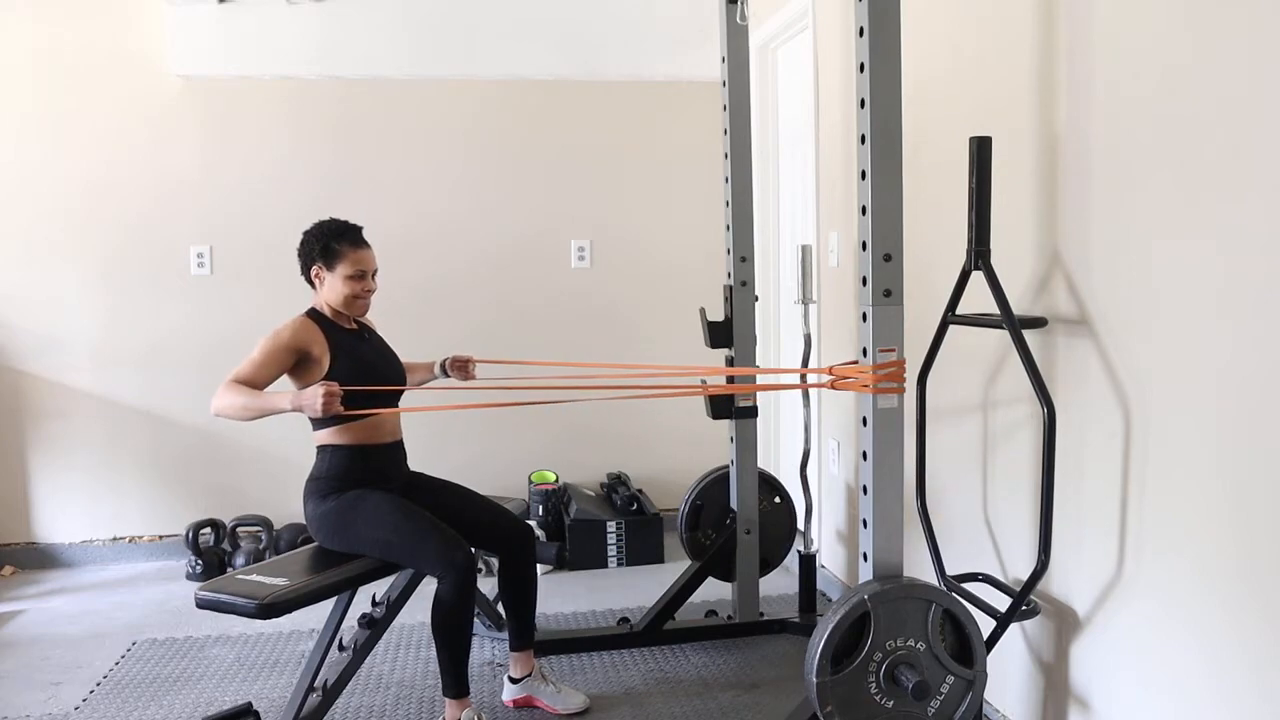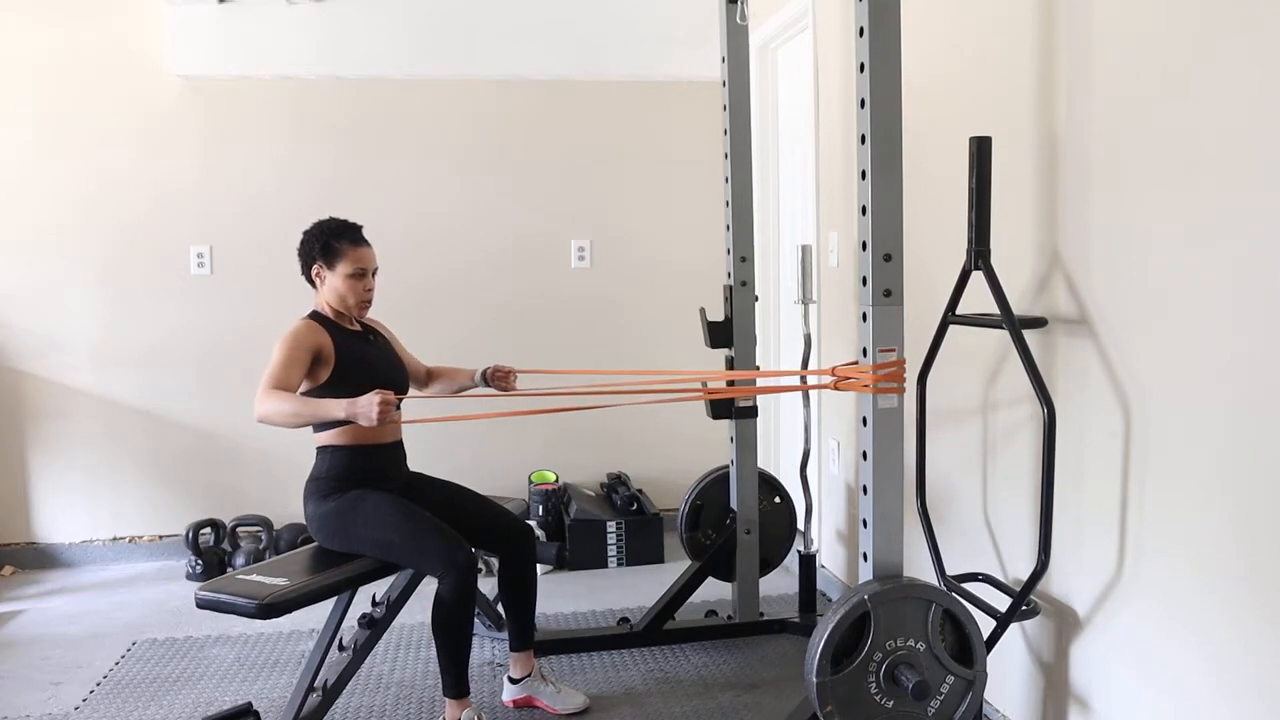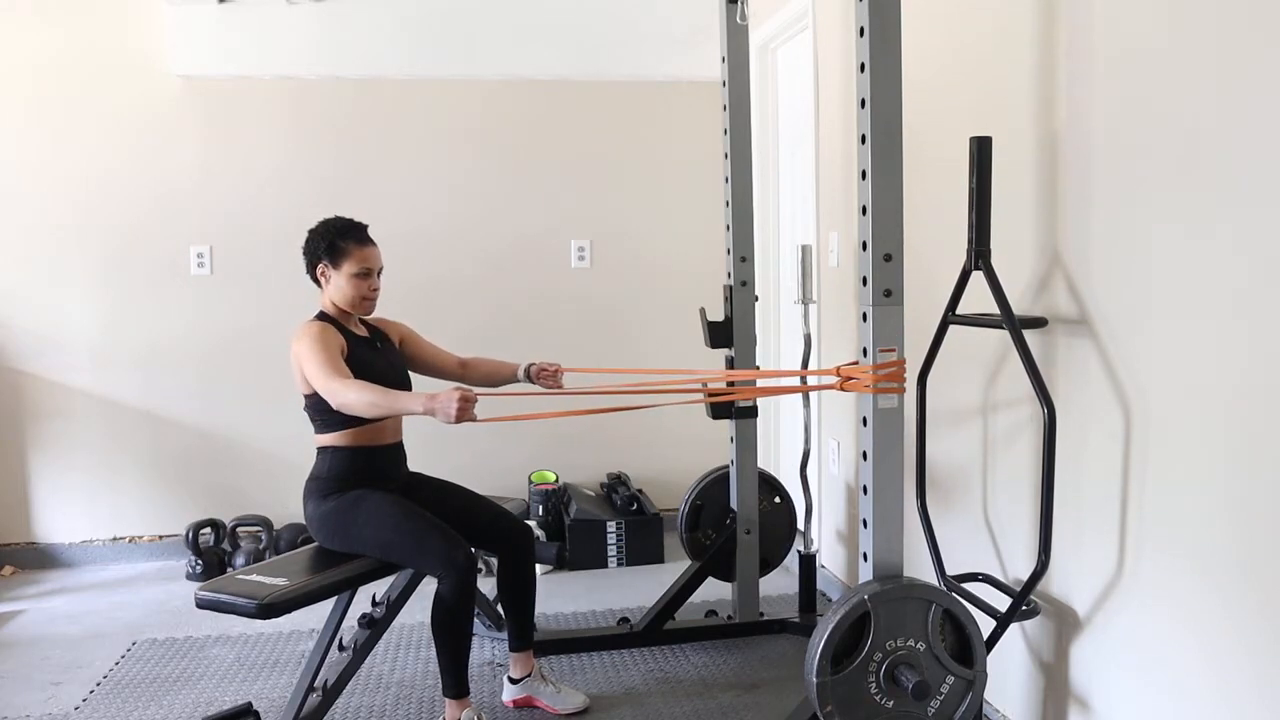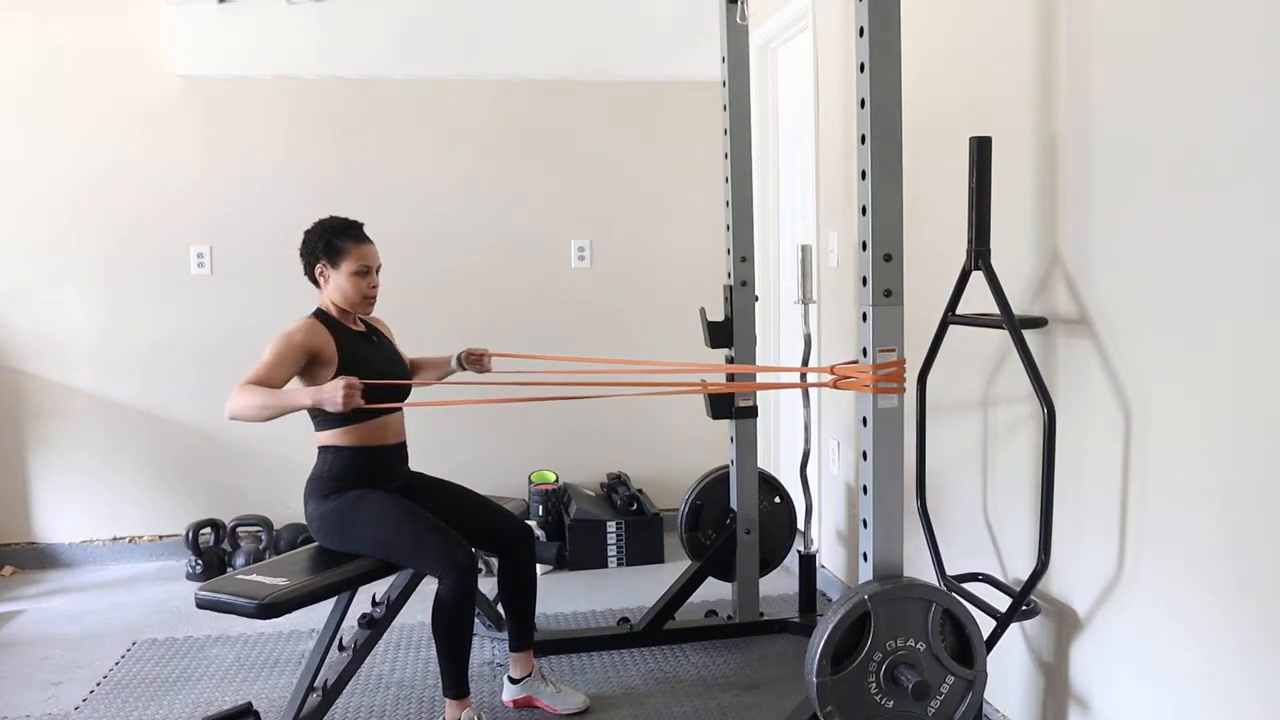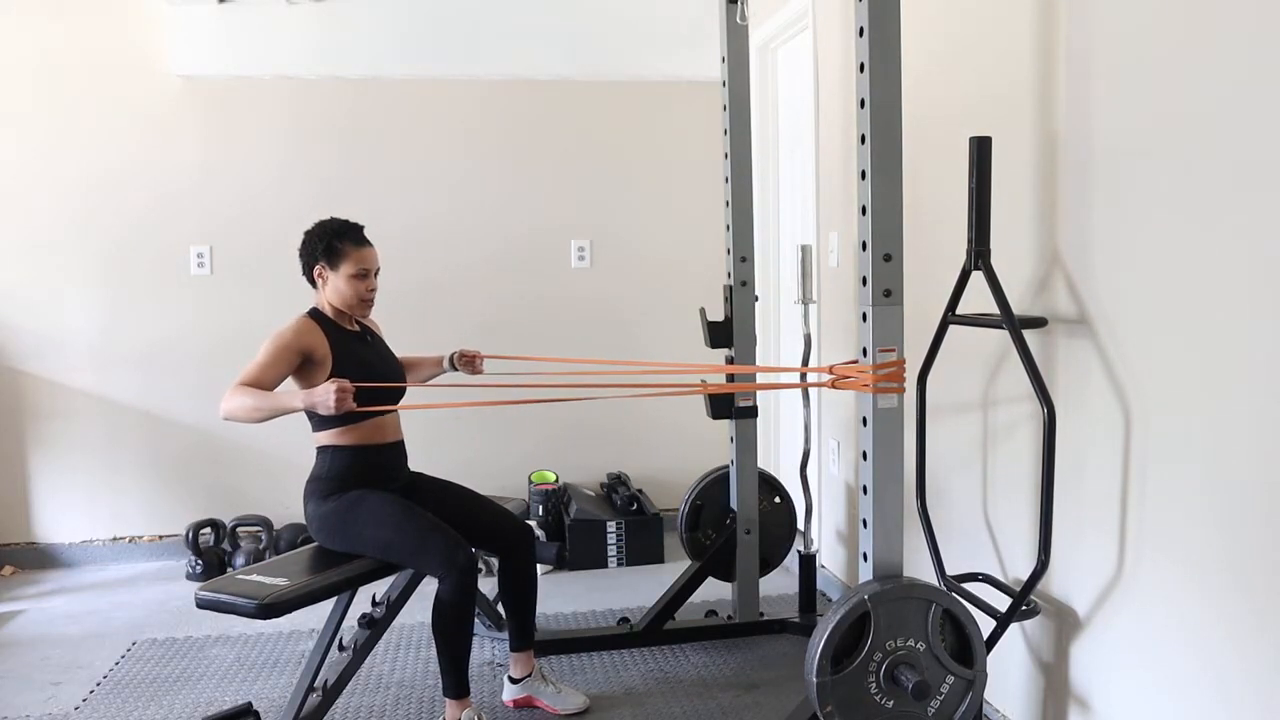
dt=1s
person 1, frame 1
left shoulder: (363, 328)
right shoulder: (301, 333)
right elbow: (224, 399)
left wrist: (441, 369)
right wrist: (297, 399)
left hip: (397, 479)
right hip: (342, 494)
left knee: (516, 535)
right knee: (456, 562)
left ankle: (522, 676)
person 1, frame 2
left shoulder: (374, 332)
right shoulder: (306, 335)
left elbow: (426, 379)
right elbow: (267, 405)
left wrist: (481, 377)
right wrist: (350, 408)
left hip: (396, 480)
right hip: (341, 494)
left knee: (515, 535)
right knee: (456, 561)
left ankle: (522, 677)
person 1, frame 3
left shoulder: (386, 333)
right shoulder: (315, 336)
left elbow: (459, 367)
right elbow: (343, 394)
left wrist: (525, 372)
right wrist: (427, 404)
left hip: (396, 480)
right hip: (341, 495)
left knee: (515, 535)
right knee: (456, 561)
left ankle: (523, 677)
person 1, frame 4
left shoulder: (375, 329)
right shoulder: (306, 336)
left elbow: (409, 370)
right elbow: (240, 402)
left wrist: (458, 361)
right wrist: (318, 395)
left hip: (398, 479)
right hip: (343, 494)
left knee: (517, 536)
right knee: (456, 563)
left ankle: (522, 676)
person 1, frame 5
left shoulder: (366, 328)
right shoulder: (302, 335)
right elbow: (233, 403)
left wrist: (449, 362)
right wrist: (308, 398)
left hip: (396, 480)
right hip: (342, 495)
left knee: (515, 535)
right knee: (456, 561)
left ankle: (522, 676)
